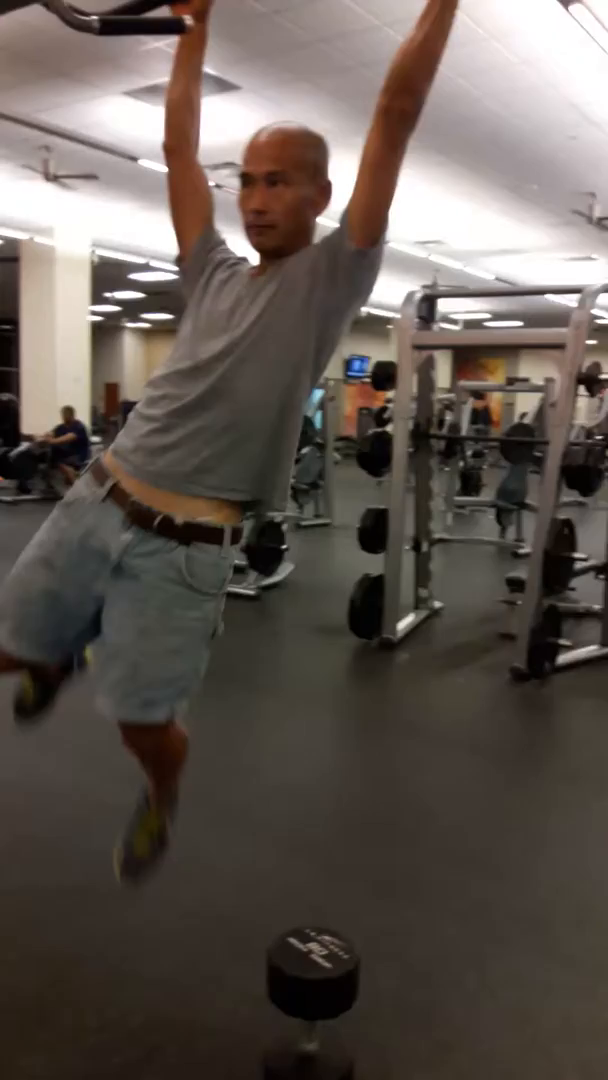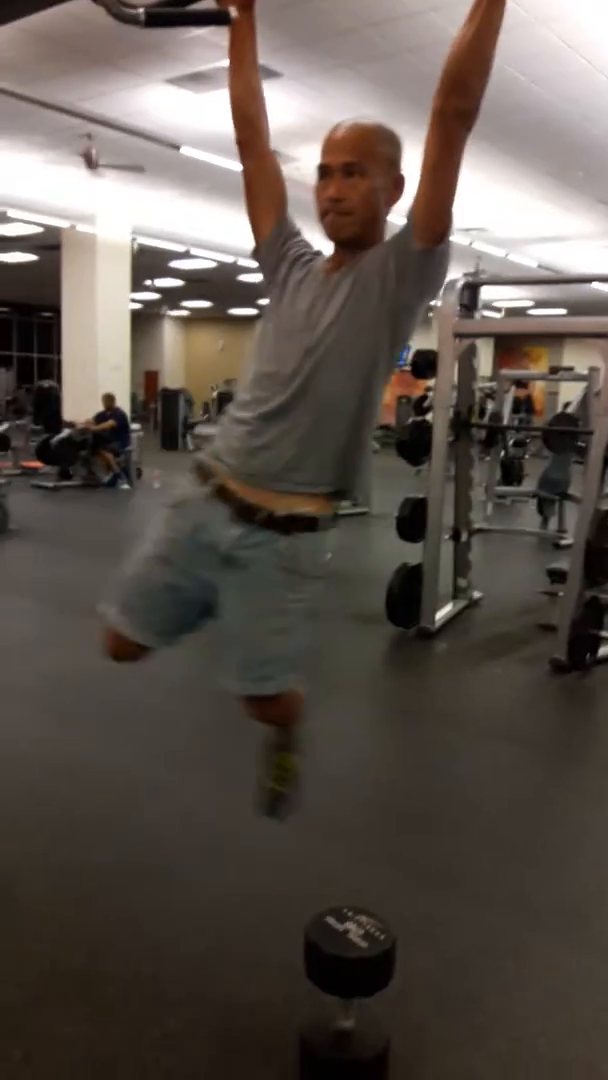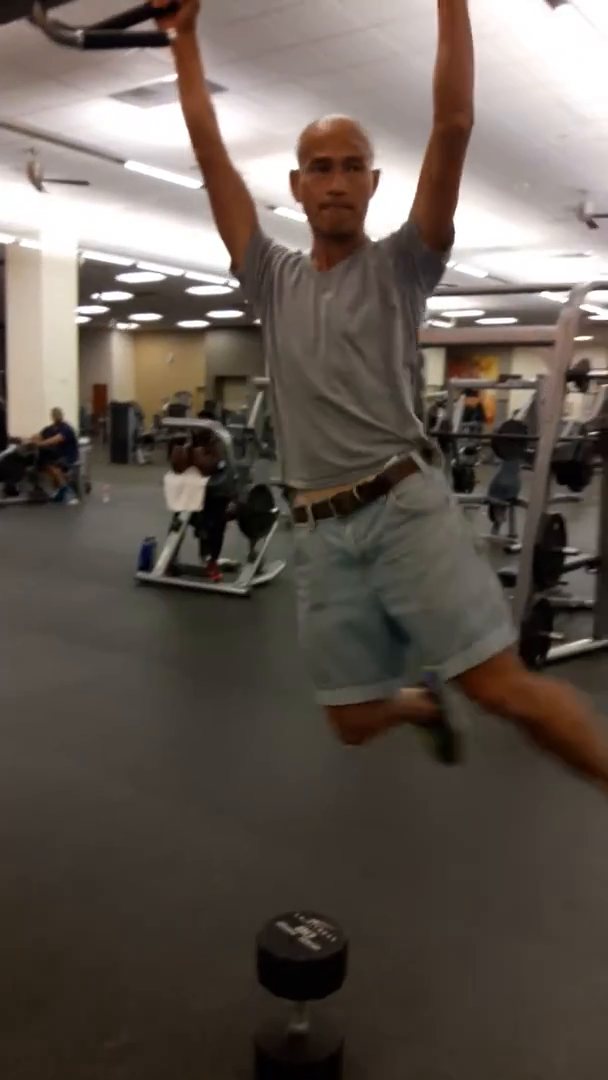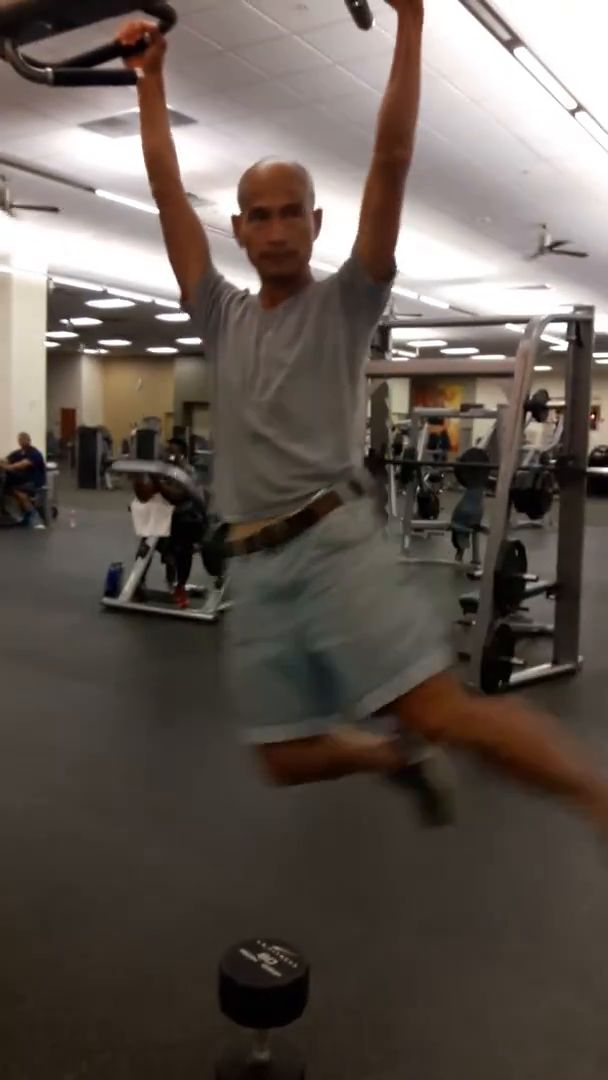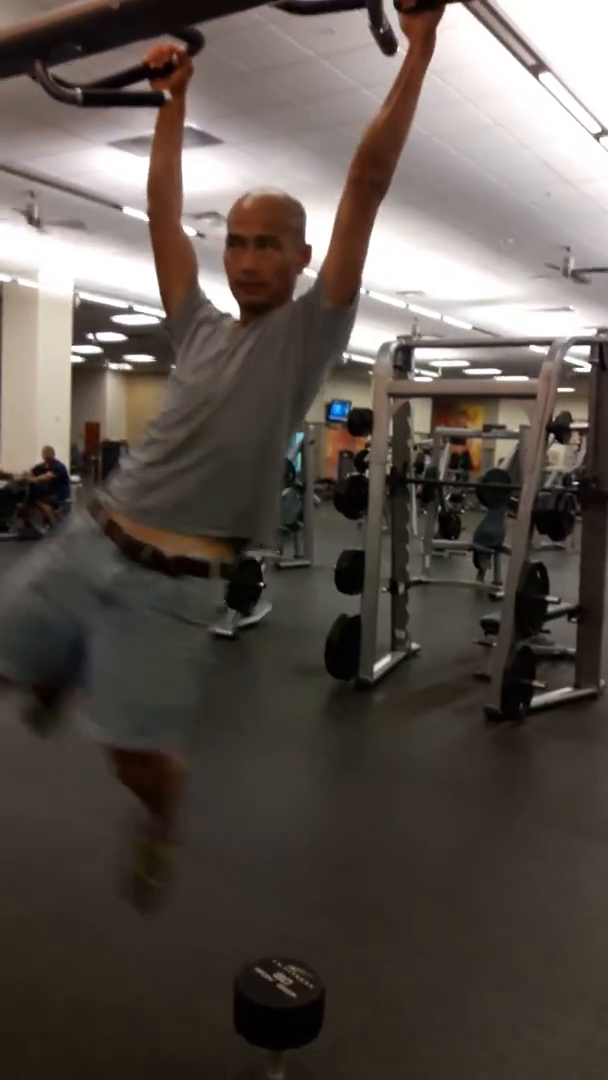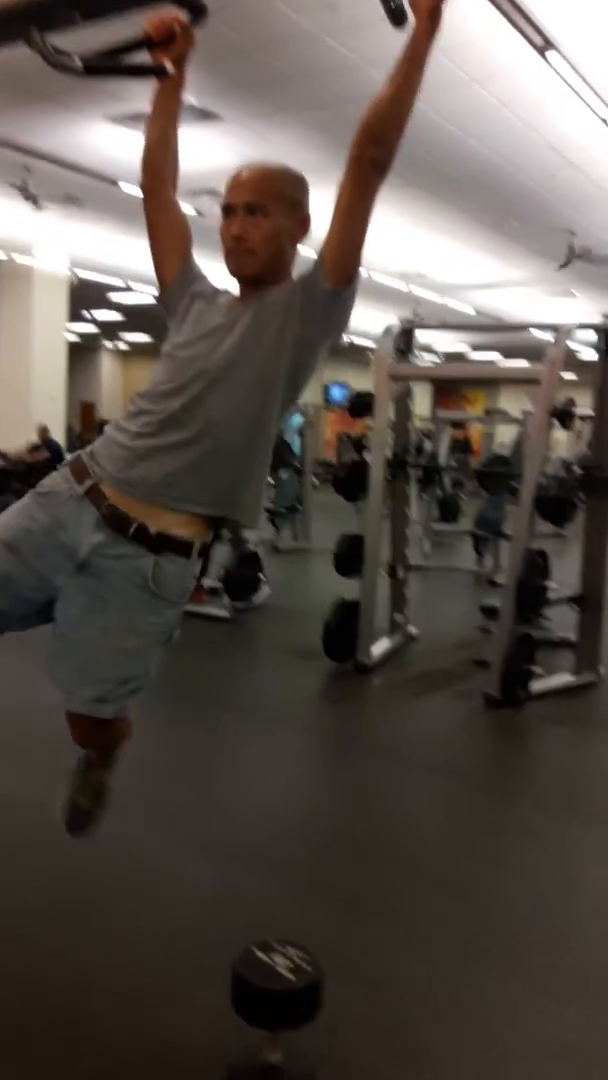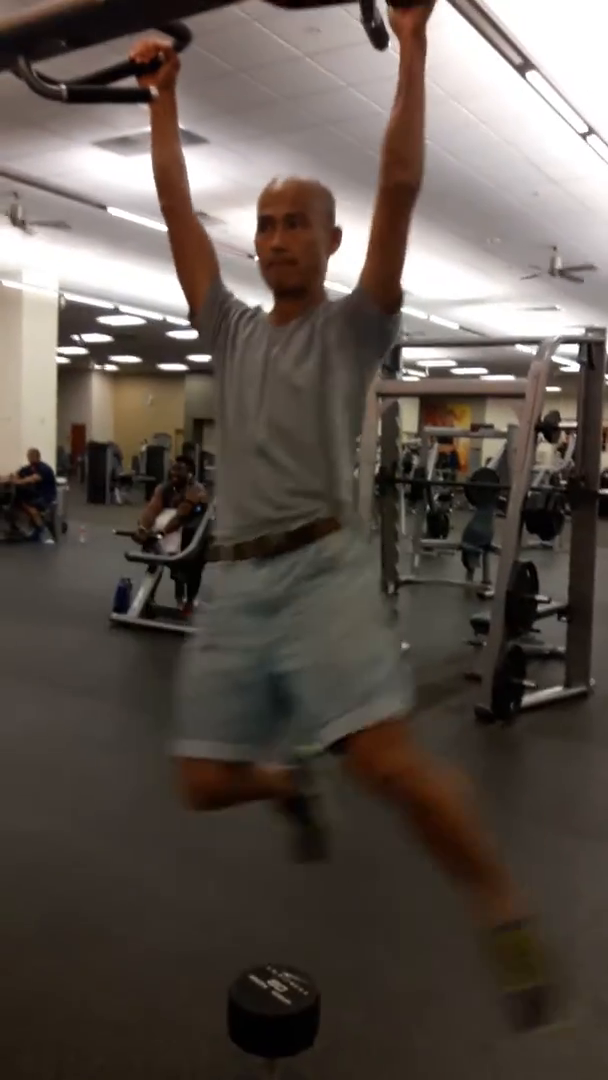
dt=0.4s
person 1, frame 1
left shoulder: (332, 277)
right shoulder: (215, 274)
left elbow: (394, 119)
right elbow: (179, 153)
left hip: (183, 549)
right hip: (96, 506)
left knee: (143, 724)
left ankle: (161, 799)
person 1, frame 2
left shoulder: (405, 268)
right shoulder: (293, 263)
left elbow: (454, 114)
right elbow: (249, 141)
left hip: (286, 532)
right hip: (204, 504)
left knee: (266, 693)
right knee: (124, 643)
left ankle: (285, 741)
right ankle: (226, 610)
person 1, frame 3
left shoulder: (399, 265)
right shoulder: (274, 278)
left elbow: (453, 128)
right elbow: (215, 165)
left hip: (404, 508)
right hip: (324, 530)
left knee: (501, 682)
right knee: (353, 719)
right ankle: (424, 697)
person 1, frame 4
left shoulder: (346, 299)
right shoulder: (217, 311)
left elbow: (391, 154)
right elbow: (166, 190)
left hip: (332, 541)
right hip: (257, 563)
left knee: (443, 711)
right knee: (287, 758)
right ankle: (392, 753)
person 1, frame 5
left shoulder: (311, 332)
right shoulder: (201, 329)
left elbow: (364, 189)
right elbow: (162, 216)
right wrist: (174, 107)
left hip: (167, 584)
right hip: (88, 543)
left knee: (139, 755)
left ankle: (159, 826)
person 1, frame 6
left shoulder: (310, 307)
right shoulder: (193, 302)
left elbow: (370, 164)
right elbow: (155, 190)
right wrist: (169, 72)
left hip: (147, 555)
left knee: (94, 716)
left ankle: (98, 765)
person 1, frame 7
left shoulder: (354, 324)
right shoulder: (232, 328)
left elbow: (398, 191)
right elbow: (178, 215)
right wrist: (163, 98)
left hip: (321, 575)
right hip: (238, 584)
left knee: (386, 758)
right knee: (202, 782)
left ankle: (501, 911)
right ankle: (289, 782)
